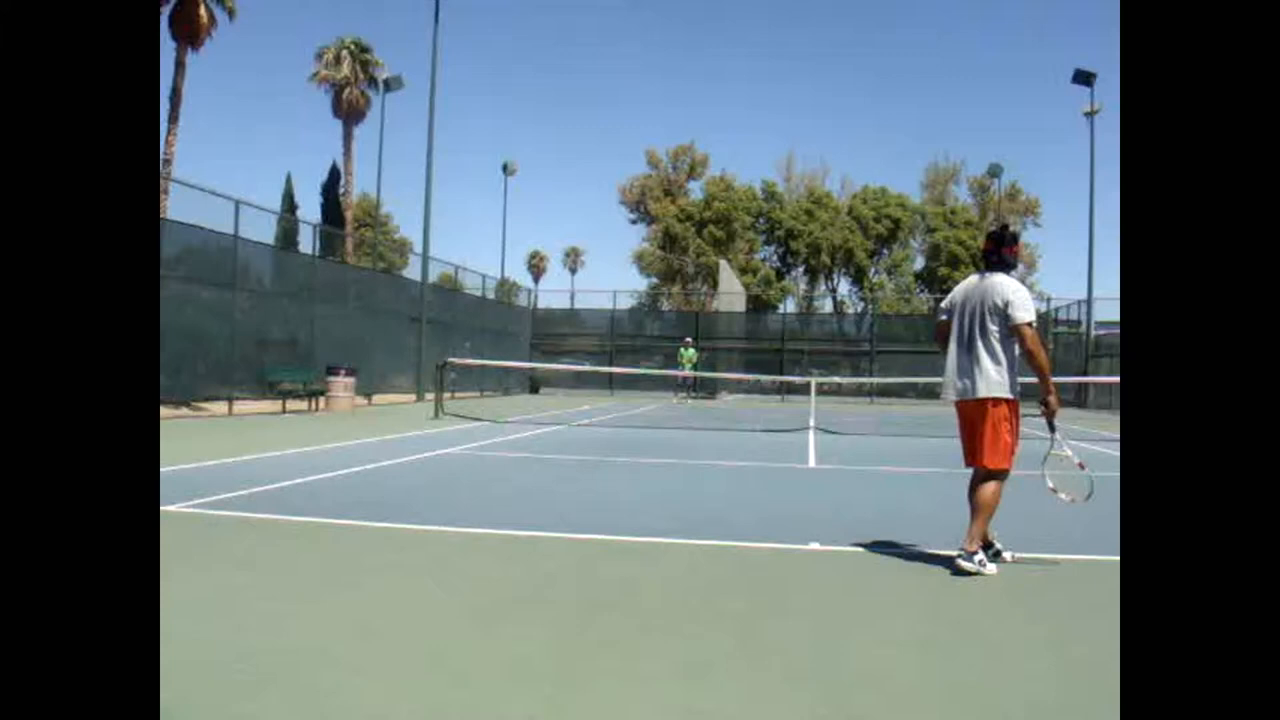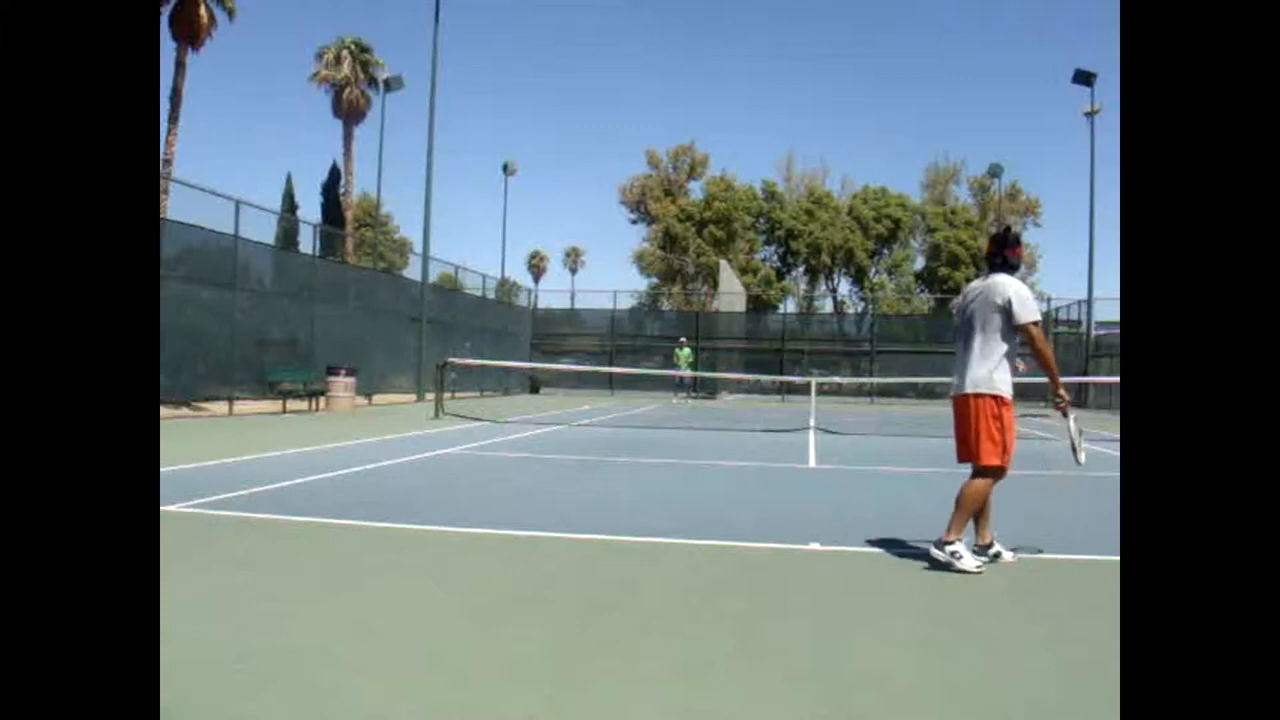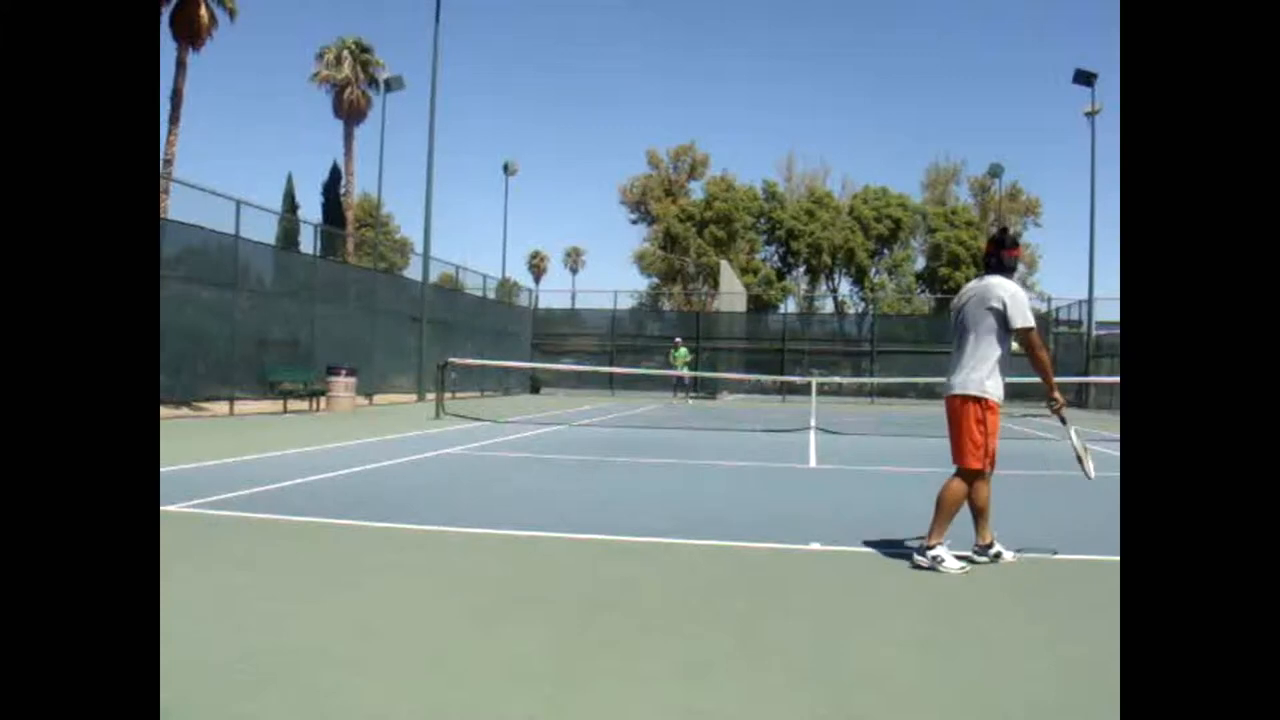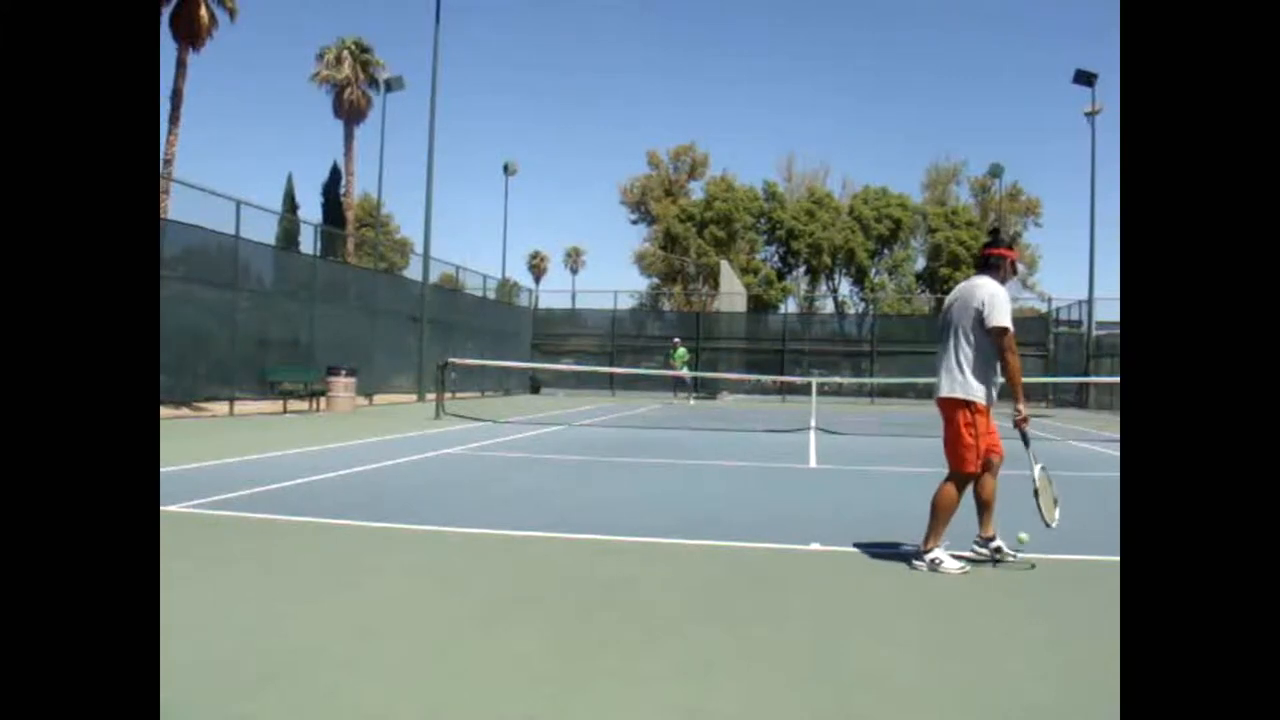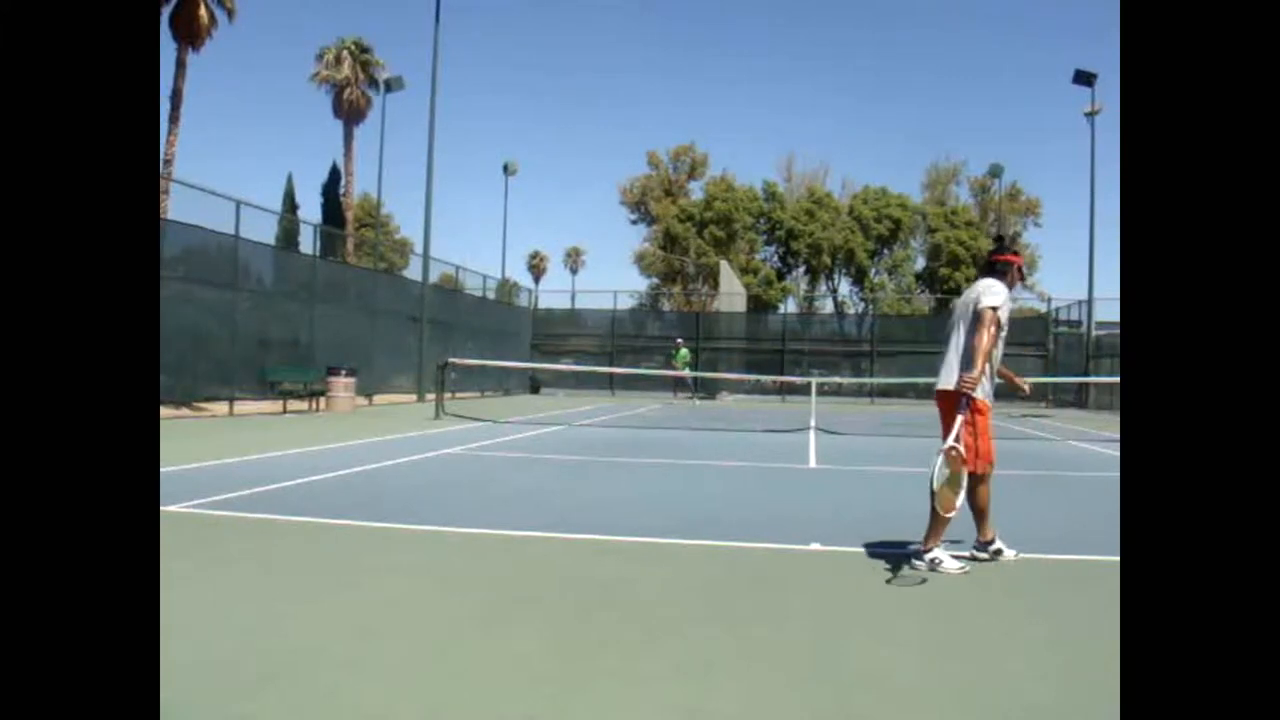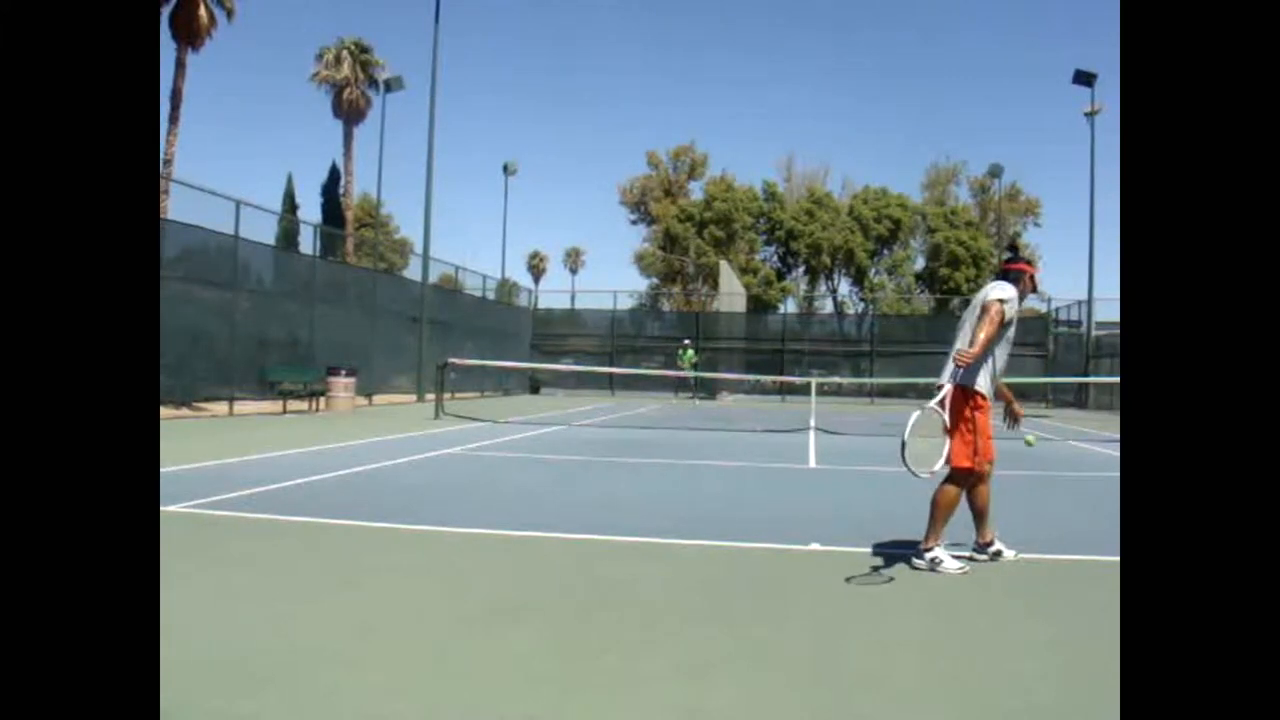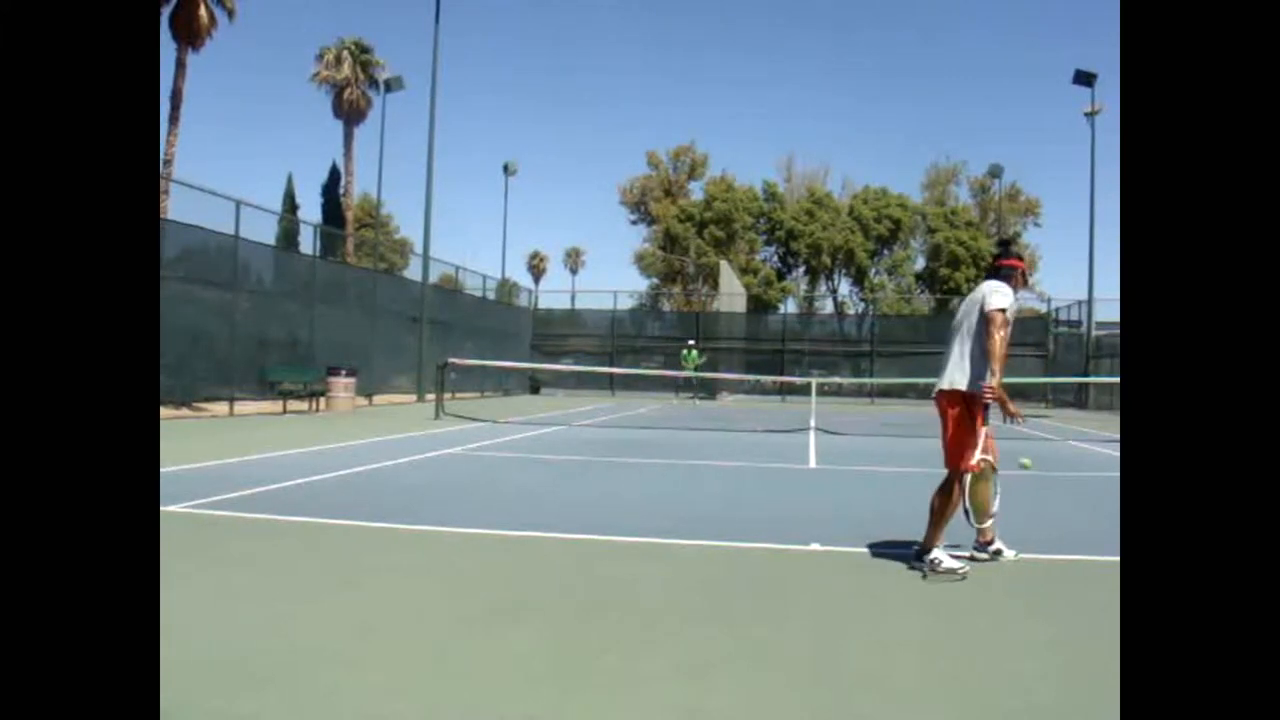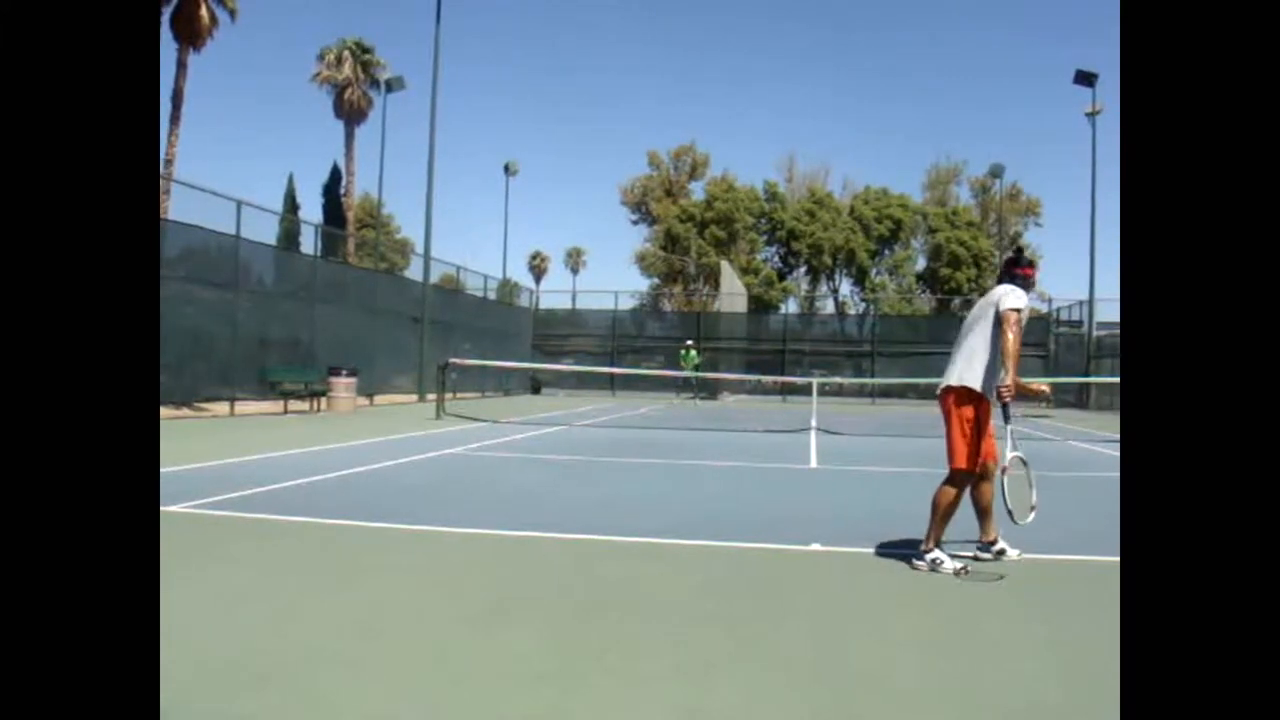
dt=0.3s
person 1, frame 1
left shoulder: (961, 289)
right shoulder: (1013, 289)
left elbow: (941, 337)
right elbow: (1031, 345)
right wrist: (1049, 392)
left hip: (962, 390)
right hip: (995, 391)
left knee: (983, 470)
right knee: (996, 472)
left ankle: (984, 543)
right ankle: (971, 549)
person 1, frame 2
left shoulder: (971, 289)
right shoulder: (1014, 289)
right elbow: (1037, 342)
right wrist: (1057, 385)
left hip: (964, 387)
right hip: (989, 389)
left knee: (983, 468)
right knee: (991, 469)
left ankle: (984, 543)
right ankle: (949, 541)
person 1, frame 3
left shoulder: (968, 290)
right shoulder: (1010, 292)
right elbow: (1033, 347)
right wrist: (1052, 389)
left hip: (960, 388)
right hip: (978, 392)
left knee: (982, 470)
right knee: (969, 470)
left ankle: (985, 543)
right ankle: (931, 546)
person 1, frame 4
left shoulder: (960, 291)
right shoulder: (994, 292)
right elbow: (1007, 351)
right wrist: (1019, 400)
left hip: (961, 391)
right hip: (967, 394)
left knee: (991, 460)
right knee: (962, 473)
left ankle: (987, 537)
right ankle: (928, 551)
person 1, frame 5
left shoulder: (978, 292)
right shoulder: (995, 290)
right elbow: (987, 329)
left wrist: (1010, 378)
right wrist: (976, 372)
left hip: (968, 392)
right hip: (963, 392)
left knee: (982, 468)
right knee: (964, 471)
left ankle: (986, 540)
right ankle: (928, 549)
person 1, frame 6
left shoulder: (994, 295)
right shoulder: (1005, 291)
right elbow: (992, 317)
left wrist: (1010, 400)
right wrist: (975, 349)
left hip: (973, 393)
right hip: (966, 390)
left knee: (982, 469)
right knee: (963, 470)
left ankle: (985, 542)
right ankle: (928, 548)
person 1, frame 7
left shoulder: (980, 294)
right shoulder: (1000, 291)
right elbow: (997, 331)
left wrist: (1004, 402)
right wrist: (995, 380)
left hip: (968, 392)
right hip: (961, 392)
right knee: (960, 472)
left ankle: (985, 541)
right ankle: (927, 550)
person 1, frame 8
left shoulder: (990, 299)
right shoulder: (1014, 294)
right elbow: (1010, 329)
left wrist: (1026, 388)
right wrist: (1010, 376)
left hip: (970, 391)
right hip: (966, 391)
left knee: (986, 468)
right knee: (963, 472)
left ankle: (989, 541)
right ankle: (929, 550)
